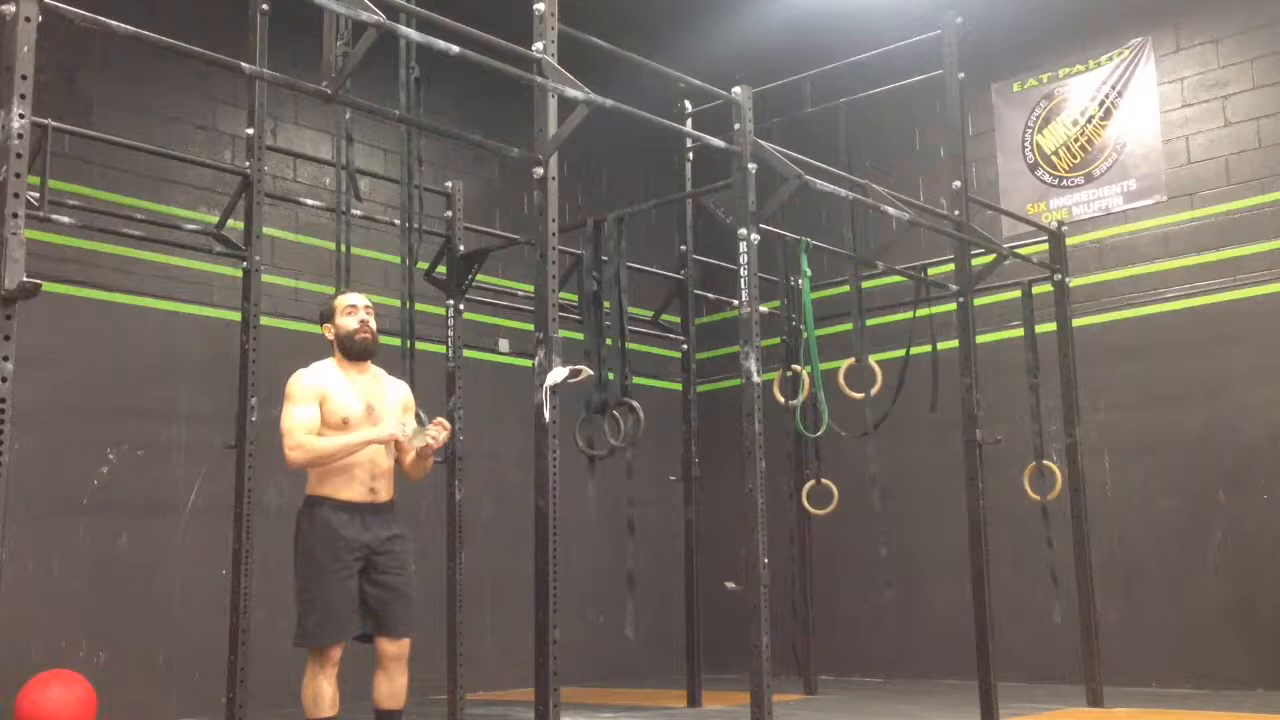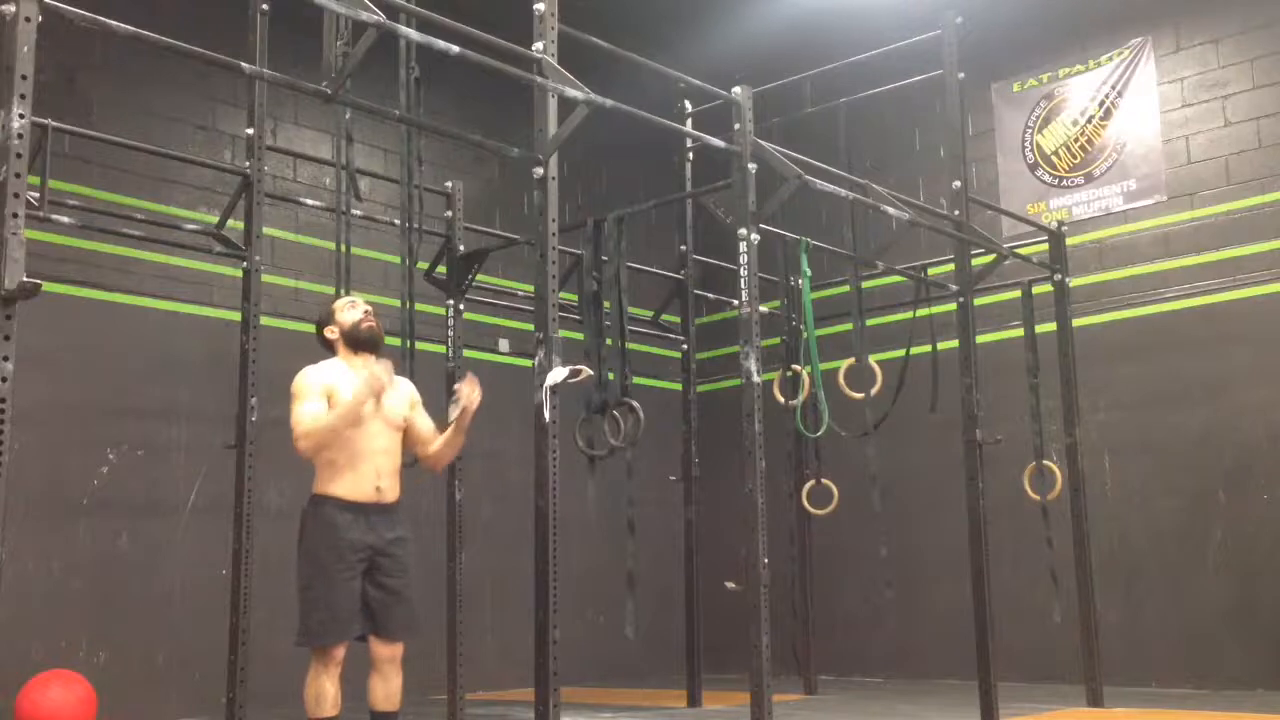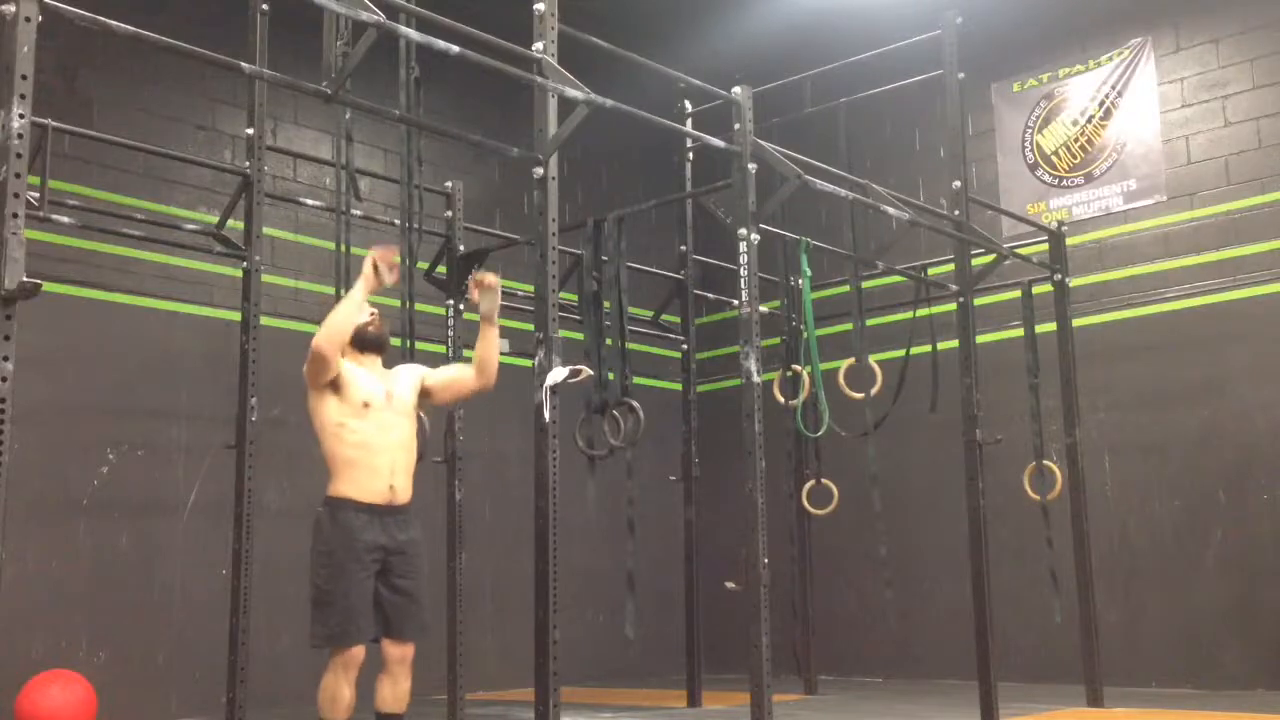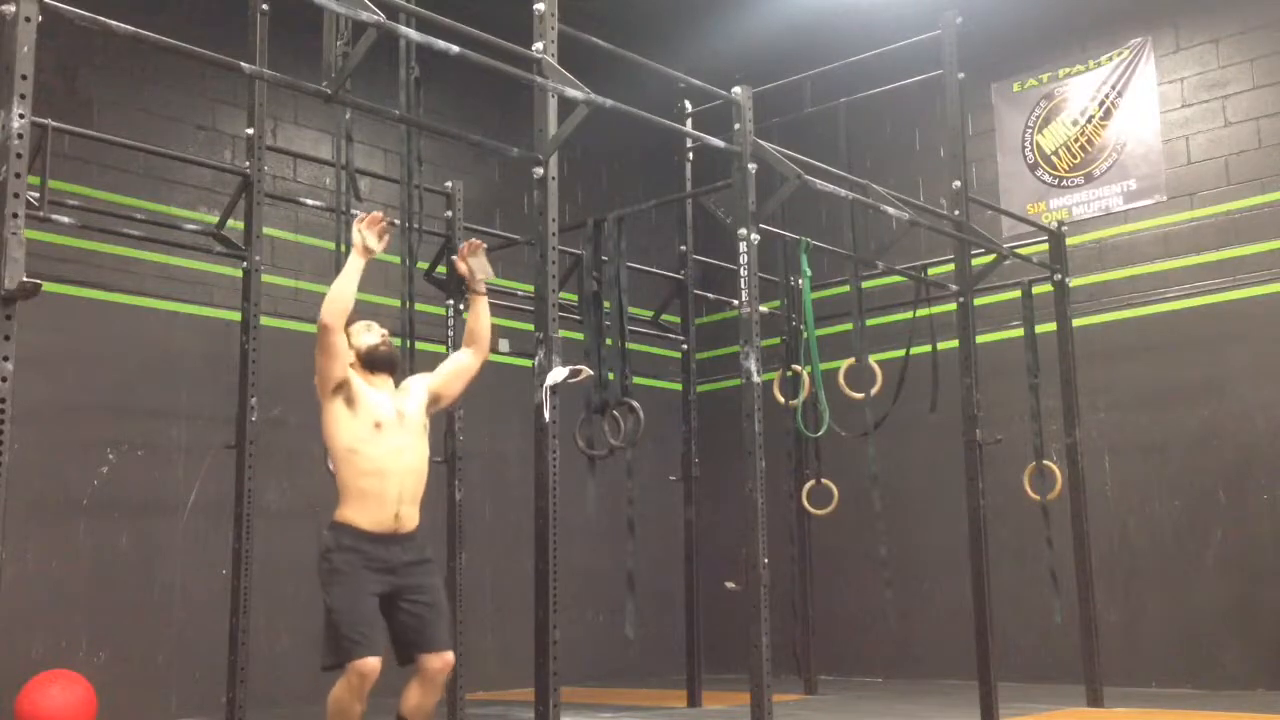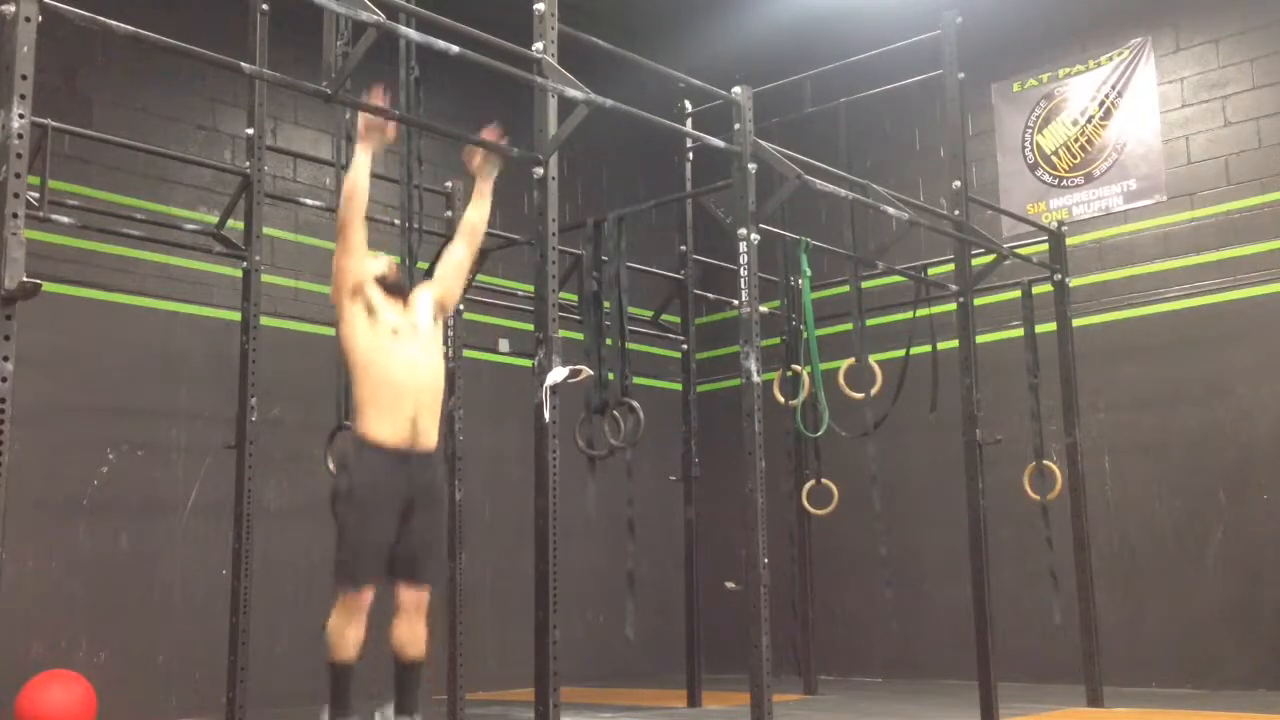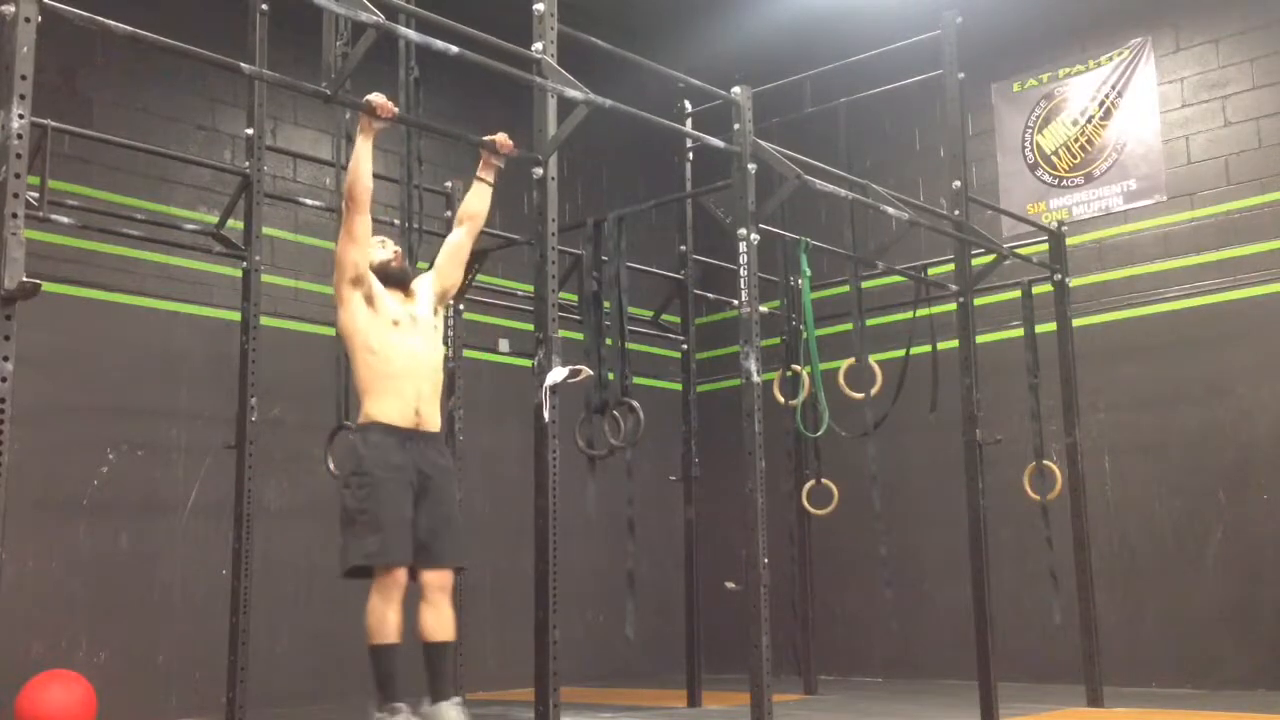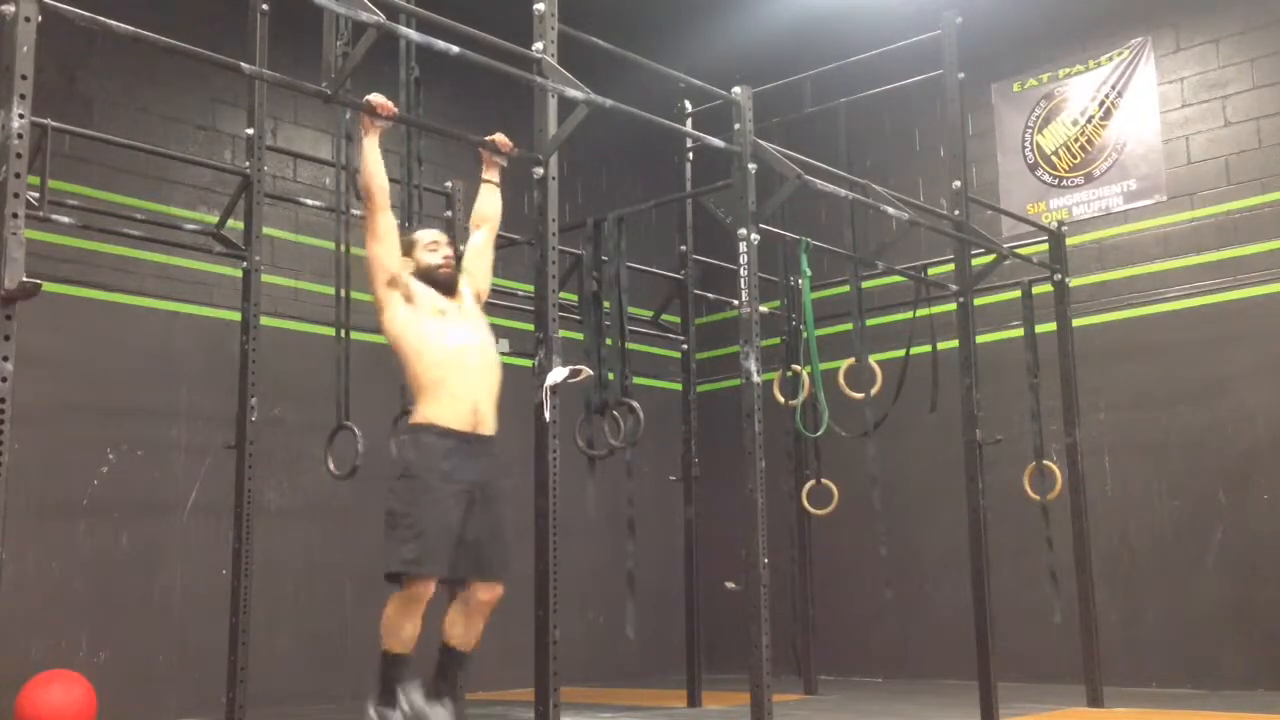
dt=0.3s
person 1, frame 1
left shoulder: (398, 389)
right shoulder: (310, 380)
left elbow: (411, 470)
right elbow: (296, 451)
left wrist: (427, 449)
right wrist: (368, 436)
left hip: (385, 525)
right hip: (329, 523)
left knee: (395, 647)
right knee: (327, 652)
person 1, frame 2
left shoulder: (404, 389)
right shoulder: (316, 377)
left elbow: (435, 458)
right elbow: (306, 442)
left wrist: (461, 419)
right wrist: (361, 397)
left hip: (389, 525)
right hip: (335, 522)
left knee: (389, 650)
right knee: (330, 651)
person 1, frame 3
left shoulder: (410, 377)
right shoulder: (330, 377)
left elbow: (482, 376)
right elbow: (324, 345)
left wrist: (487, 315)
right wrist: (363, 286)
left hip: (402, 528)
right hip: (348, 524)
left knee: (400, 653)
right knee: (349, 654)
person 1, frame 4
left shoulder: (420, 392)
right shoulder: (344, 391)
left elbow: (477, 349)
right elbow: (329, 321)
left wrist: (475, 284)
right wrist: (359, 256)
left hip: (410, 552)
right hip: (353, 550)
left knee: (438, 663)
right knee: (363, 667)
person 1, frame 5
left shoulder: (430, 304)
right shoulder: (358, 305)
left elbow: (468, 239)
right elbow: (349, 223)
left wrist: (483, 176)
right wrist: (364, 148)
left hip: (422, 469)
right hip: (372, 465)
left knee: (415, 595)
right knee: (356, 592)
person 1, frame 6
left shoulder: (430, 294)
right shoulder: (358, 293)
left elbow: (467, 226)
right elbow: (355, 207)
left wrist: (487, 170)
right wrist: (367, 132)
left hip: (432, 451)
right hip: (380, 447)
left knee: (438, 582)
right knee: (390, 577)
person 1, frame 7
left shoulder: (470, 297)
right shoulder: (400, 294)
left elbow: (485, 229)
right elbow: (379, 207)
left wrist: (490, 170)
right wrist: (372, 135)
left hip: (484, 454)
right hip: (434, 449)
left knee: (484, 590)
right knee: (417, 584)
